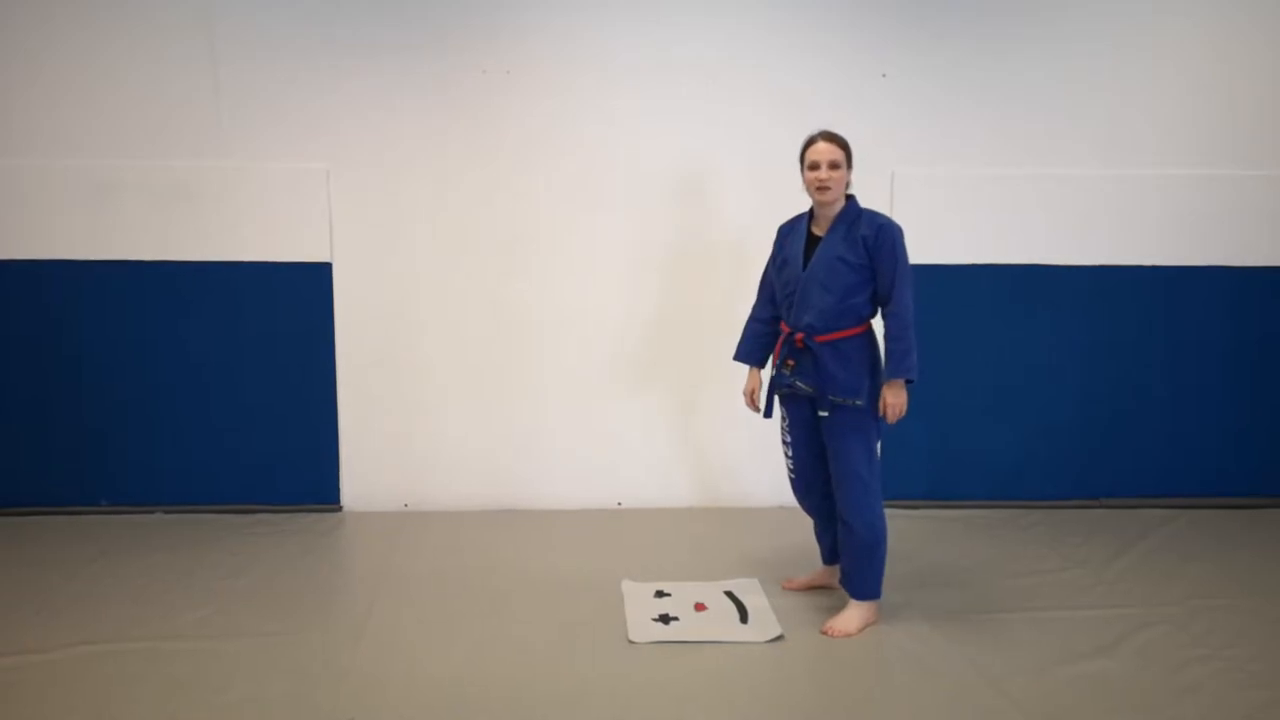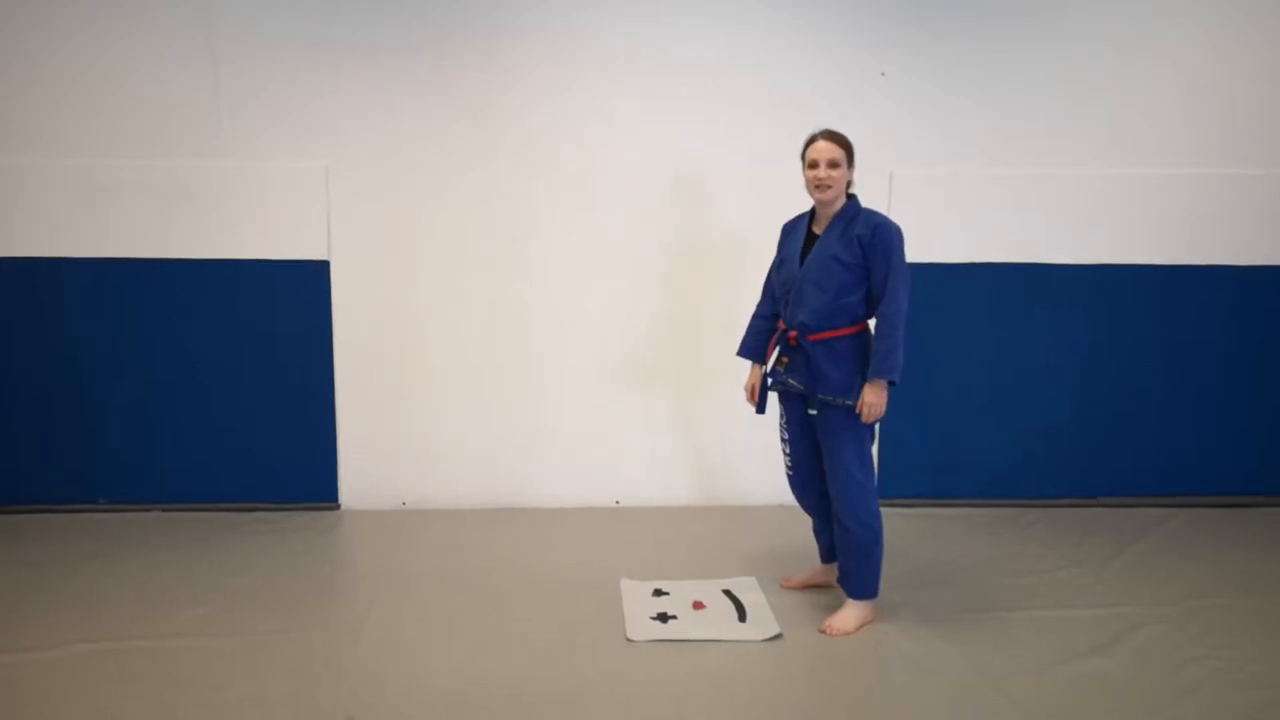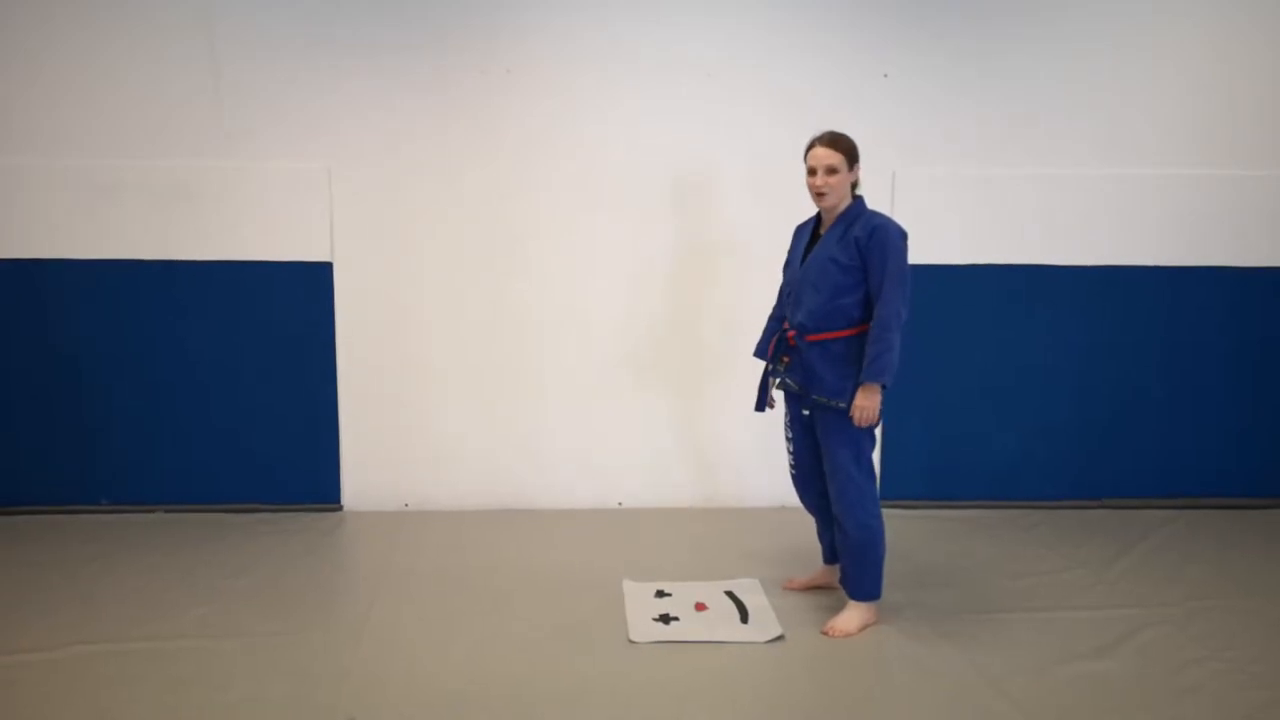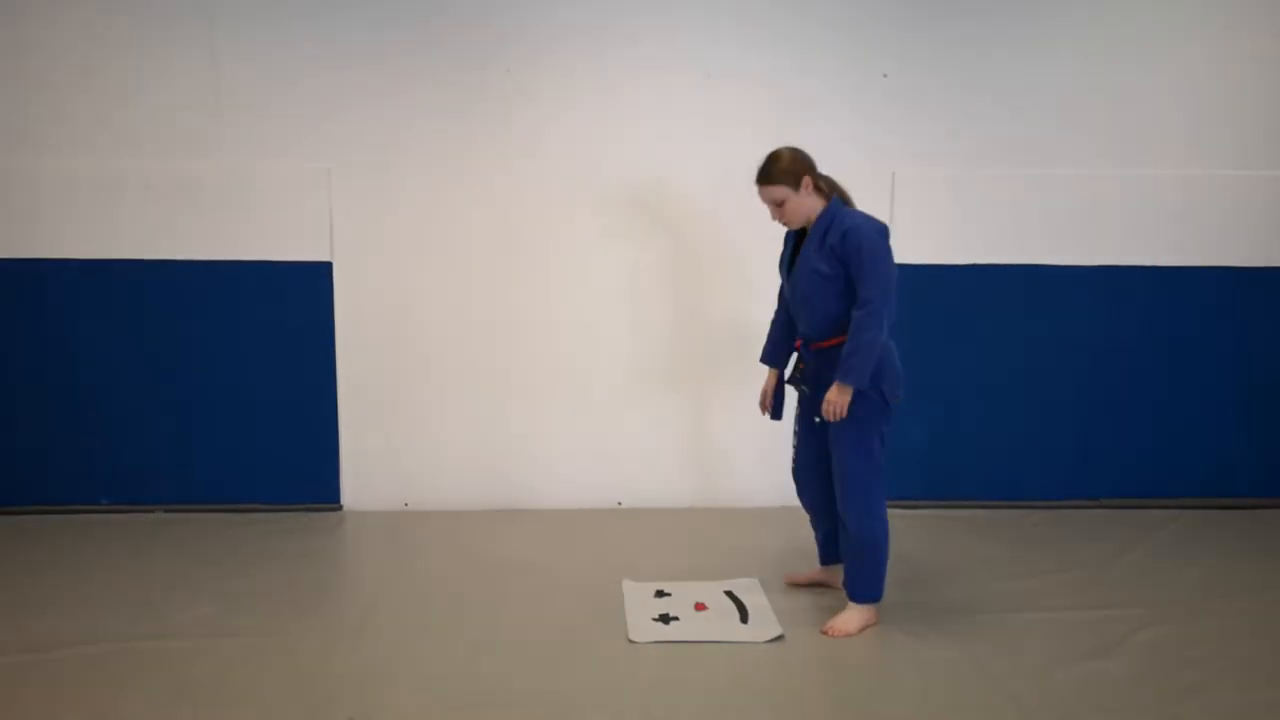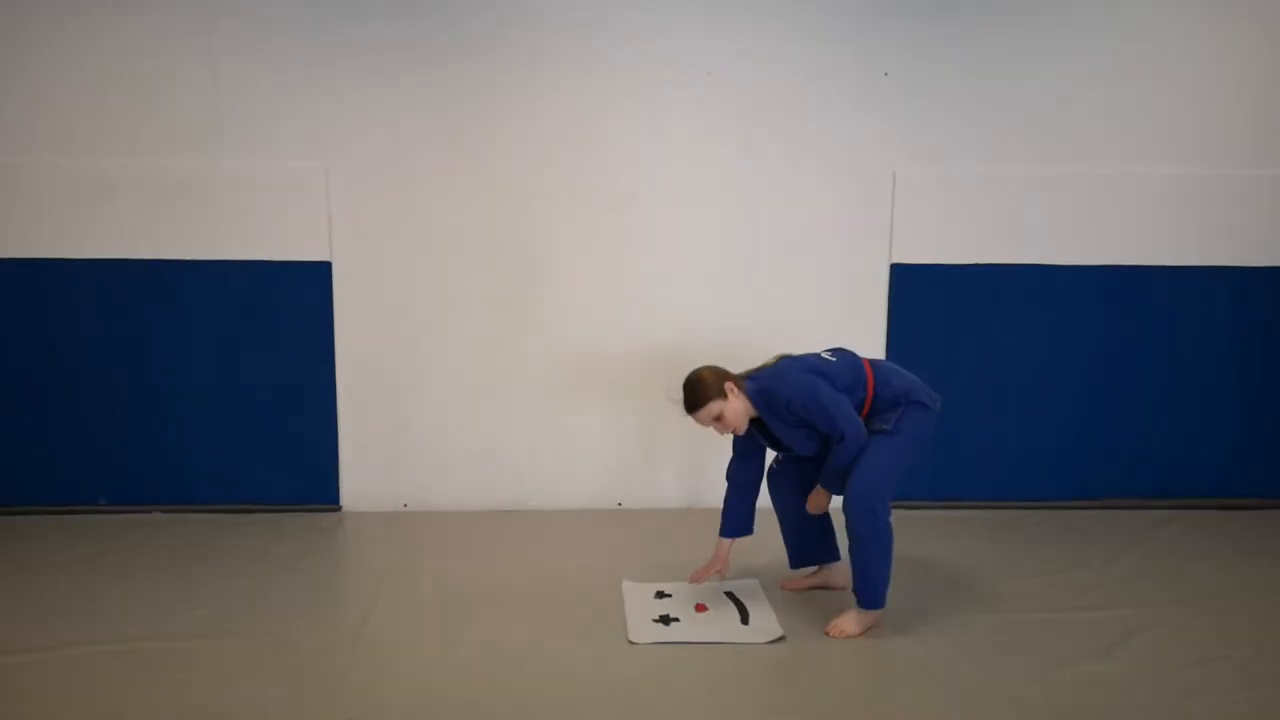
dt=0.5s
person 1, frame 1
left shoulder: (877, 231)
right shoulder: (789, 233)
left elbow: (898, 309)
right elbow: (766, 303)
left wrist: (897, 379)
right wrist: (754, 366)
left hip: (849, 373)
right hip: (797, 371)
left knee: (854, 486)
right knee: (809, 480)
left ankle: (864, 599)
right ankle: (834, 565)
person 1, frame 2
left shoulder: (875, 231)
right shoulder: (793, 231)
left elbow: (890, 311)
right elbow: (771, 300)
left wrist: (879, 380)
right wrist: (758, 362)
left hip: (843, 373)
right hip: (796, 370)
left knee: (849, 484)
right knee: (808, 479)
left ankle: (861, 598)
right ankle: (831, 564)
person 1, frame 3
left shoulder: (878, 232)
right shoulder: (805, 233)
left elbow: (889, 314)
left wrist: (873, 384)
right wrist: (772, 364)
left hip: (843, 377)
right hip: (802, 373)
left knee: (849, 487)
right knee: (811, 480)
left ankle: (863, 600)
right ankle: (835, 566)
person 1, frame 4
left shoulder: (858, 232)
right shoulder: (797, 239)
left elbow: (873, 311)
right elbow: (788, 310)
left wrist: (846, 382)
right wrist: (775, 368)
left hip: (858, 378)
right hip: (817, 373)
left knee: (857, 486)
right knee: (810, 475)
left ankle: (864, 601)
right ankle: (834, 566)
person 1, frame 5
left shoulder: (789, 387)
right shoulder: (749, 420)
left elbow: (851, 434)
right elbow: (742, 483)
left wrist: (825, 488)
right wrist: (721, 552)
left hip: (905, 408)
right hip: (861, 413)
left knee: (862, 497)
right knee: (787, 476)
left ankle: (869, 608)
right ankle: (828, 568)
